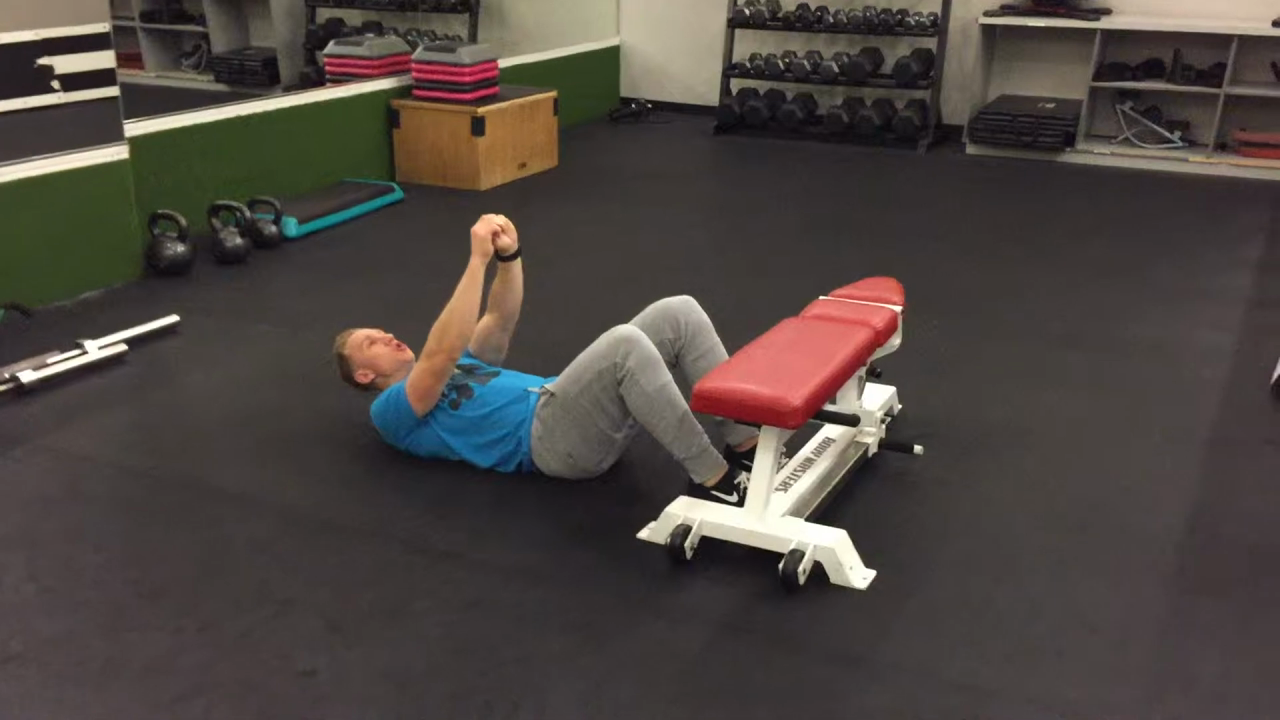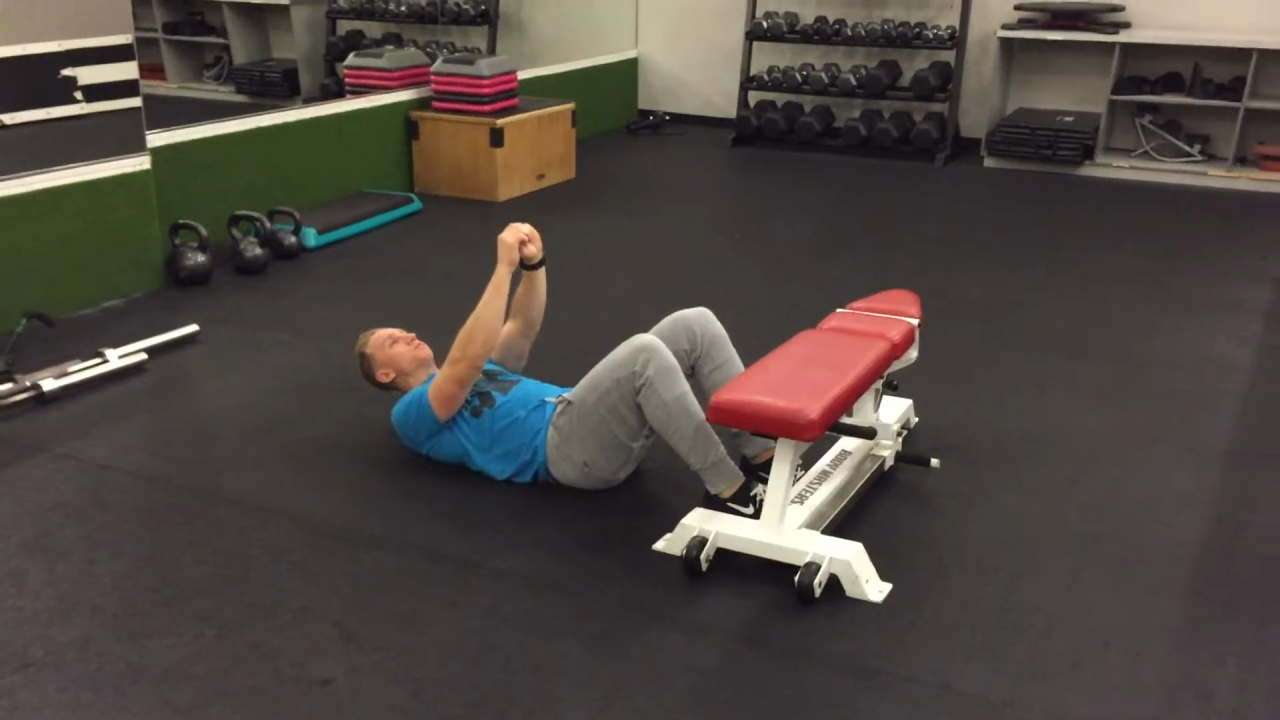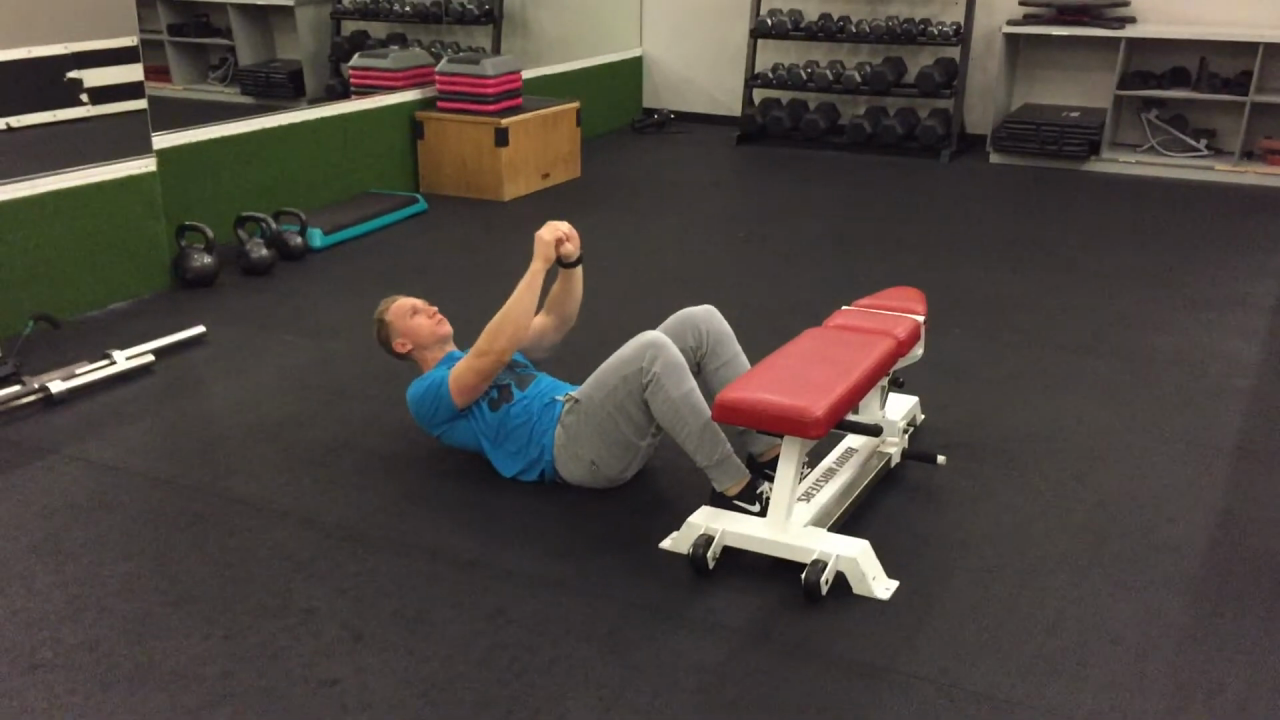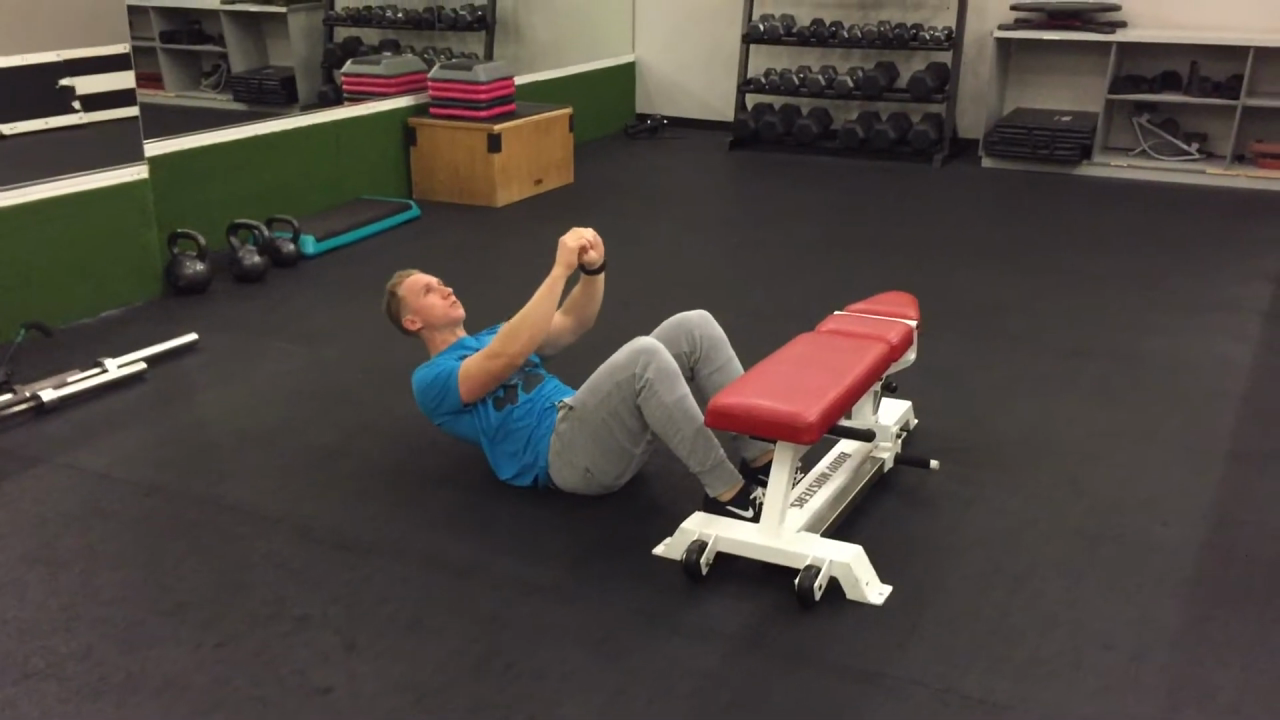
dt=0.4s
person 1, frame 1
left shoulder: (457, 371)
right shoulder: (393, 412)
left elbow: (500, 322)
right elbow: (442, 353)
left wrist: (508, 255)
right wrist: (477, 259)
left hip: (566, 408)
right hip: (550, 439)
left knee: (679, 313)
right knee: (626, 342)
left ankle: (746, 445)
right ankle: (712, 479)
person 1, frame 2
left shoulder: (471, 382)
right shoulder: (413, 416)
left elbow: (522, 329)
right elbow: (466, 360)
left wrist: (533, 263)
right wrist: (503, 268)
left hip: (588, 419)
right hip: (565, 448)
left knee: (695, 325)
right knee: (645, 353)
left ankle: (760, 457)
right ankle: (728, 491)
person 1, frame 3
left shoulder: (479, 365)
right shoulder: (426, 396)
left elbow: (556, 322)
right elbow: (495, 352)
left wrist: (569, 260)
right wrist: (538, 263)
left hip: (594, 419)
right hip: (573, 448)
left knee: (700, 323)
right knee: (652, 349)
left ankle: (766, 455)
right ankle: (734, 489)
person 1, frame 4
left shoulder: (489, 340)
right shoulder: (432, 381)
left elbow: (573, 324)
right elbow: (510, 356)
left wrist: (592, 267)
right wrist: (560, 269)
left hip: (594, 427)
right hip: (567, 455)
left knee: (694, 327)
right knee: (644, 355)
left ankle: (760, 460)
right ankle: (727, 494)
